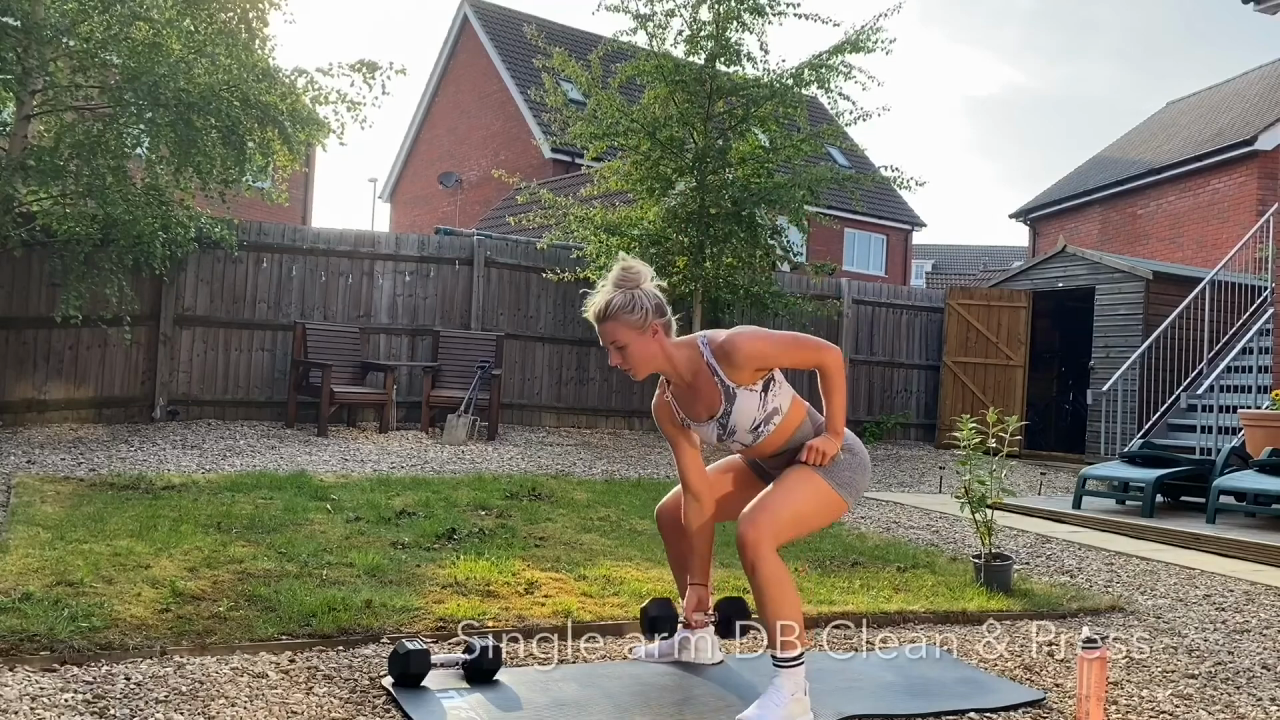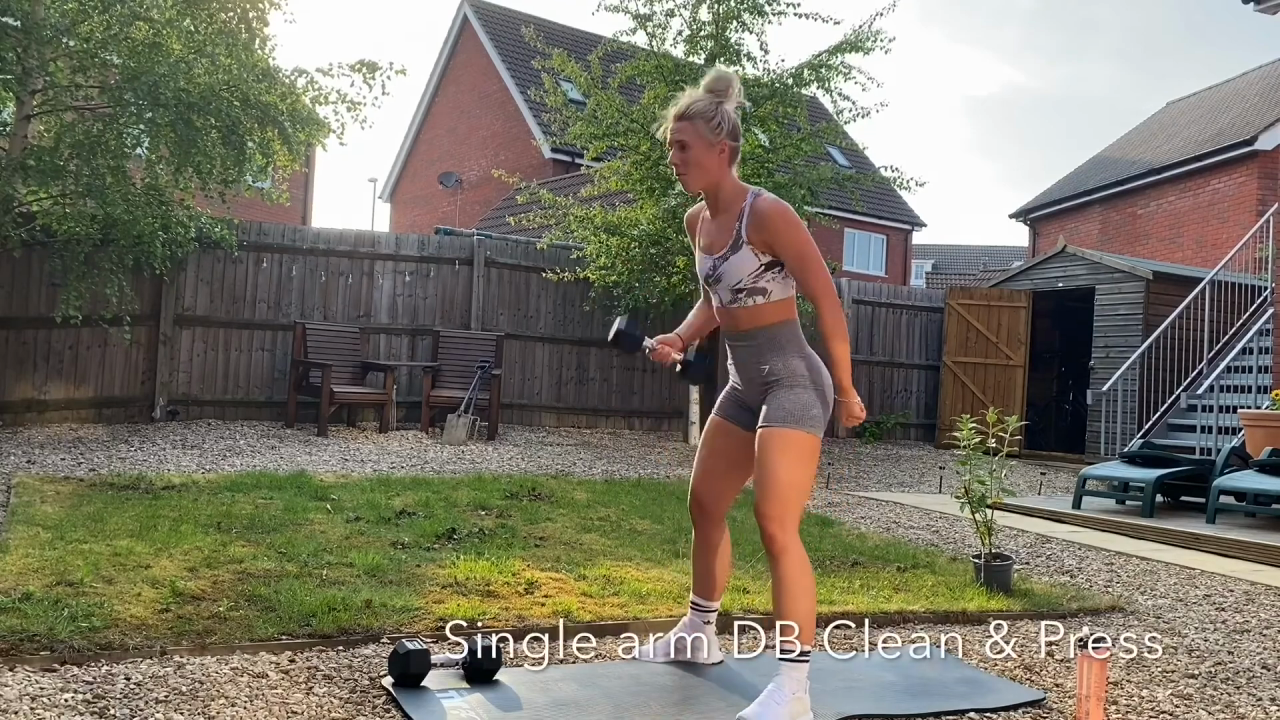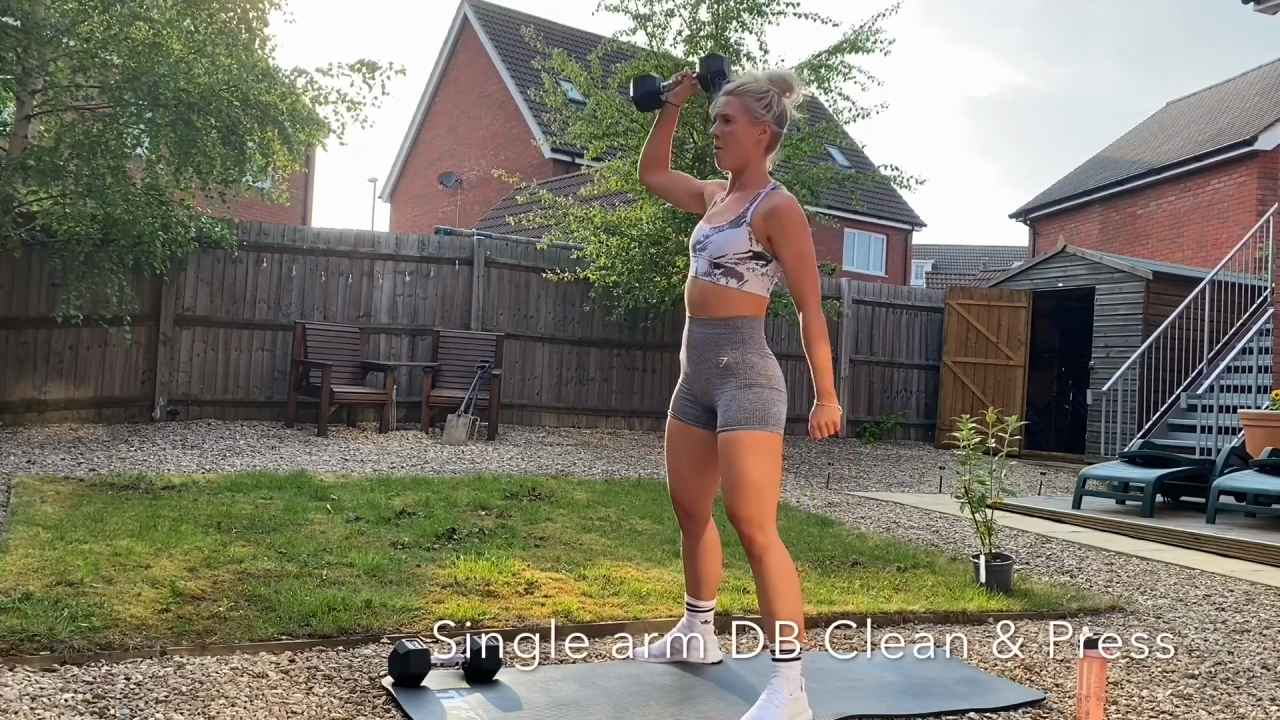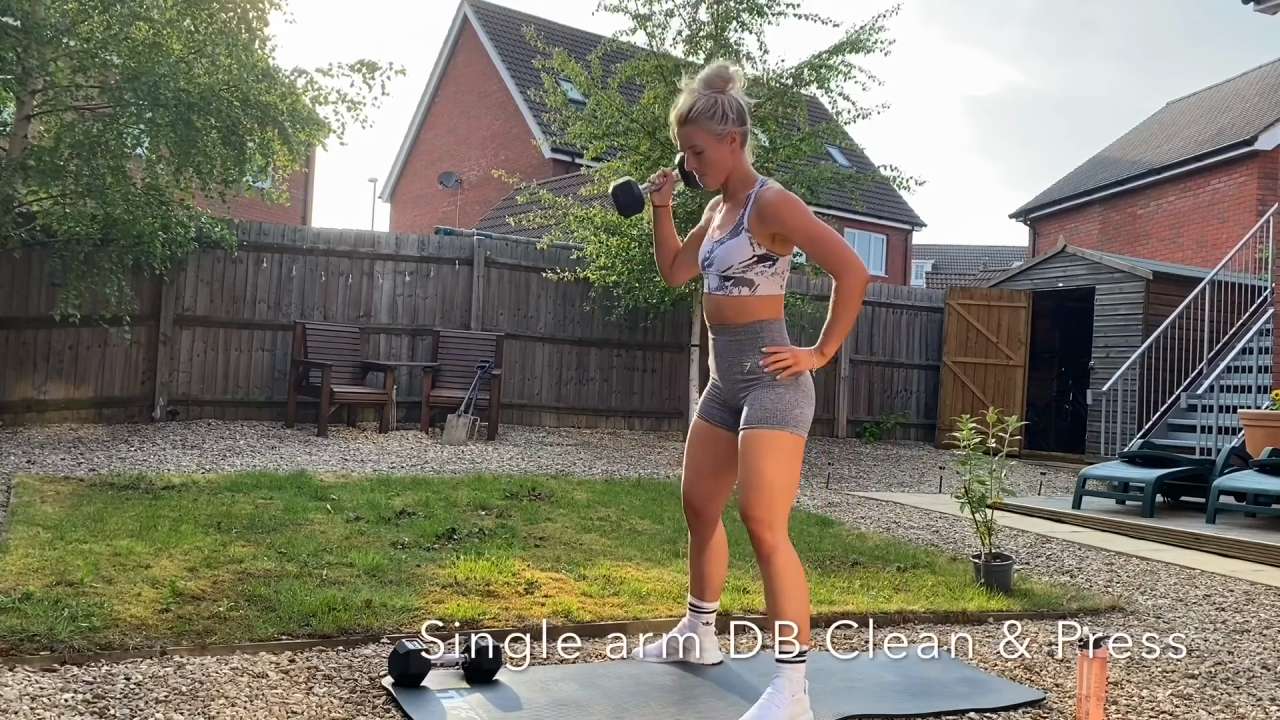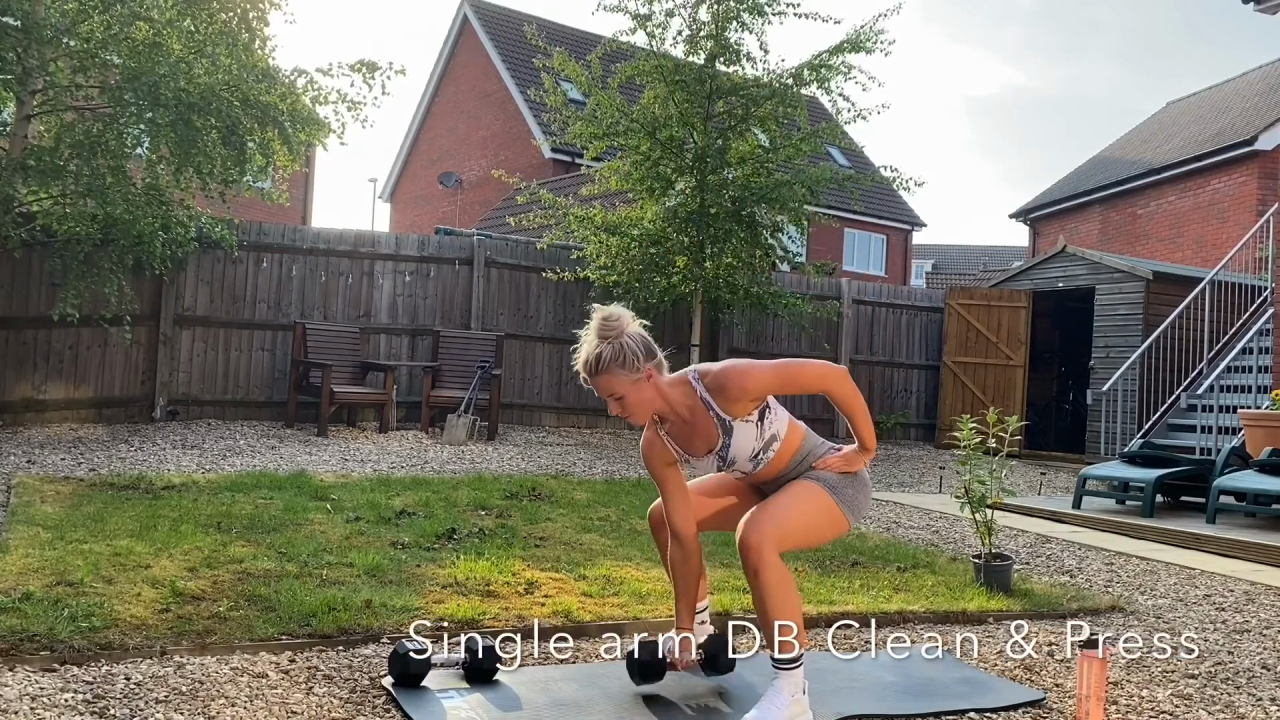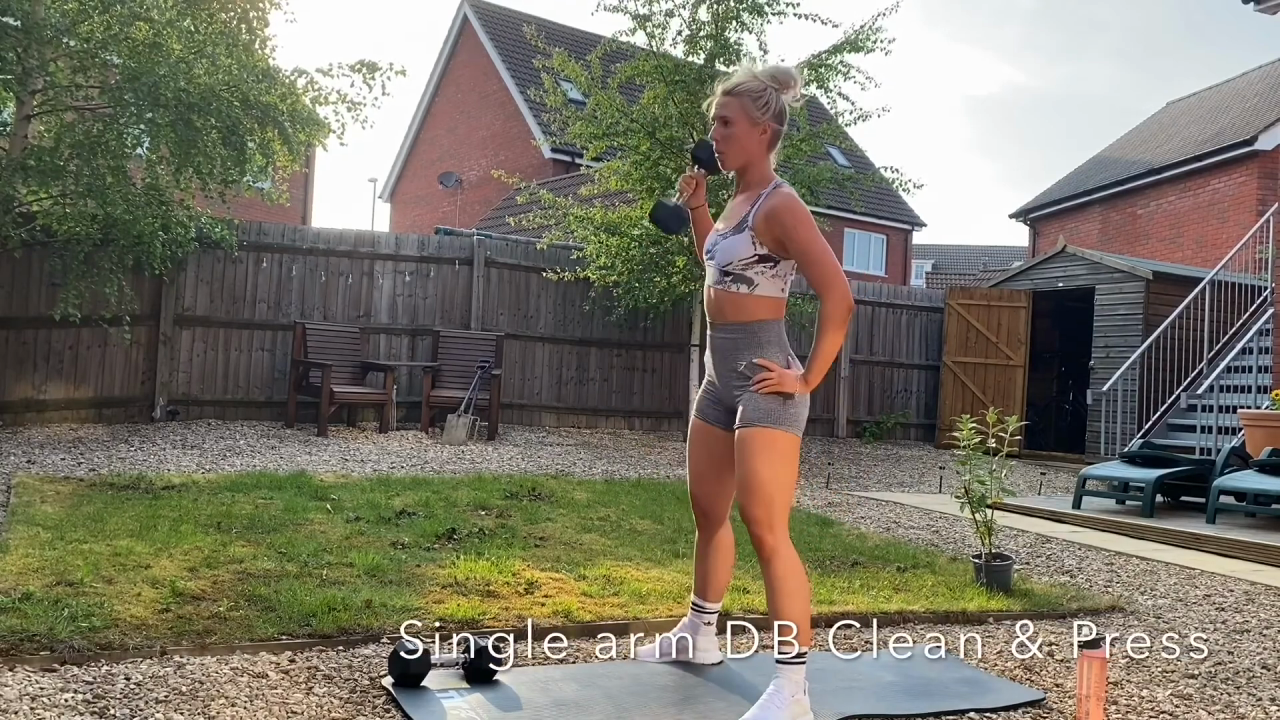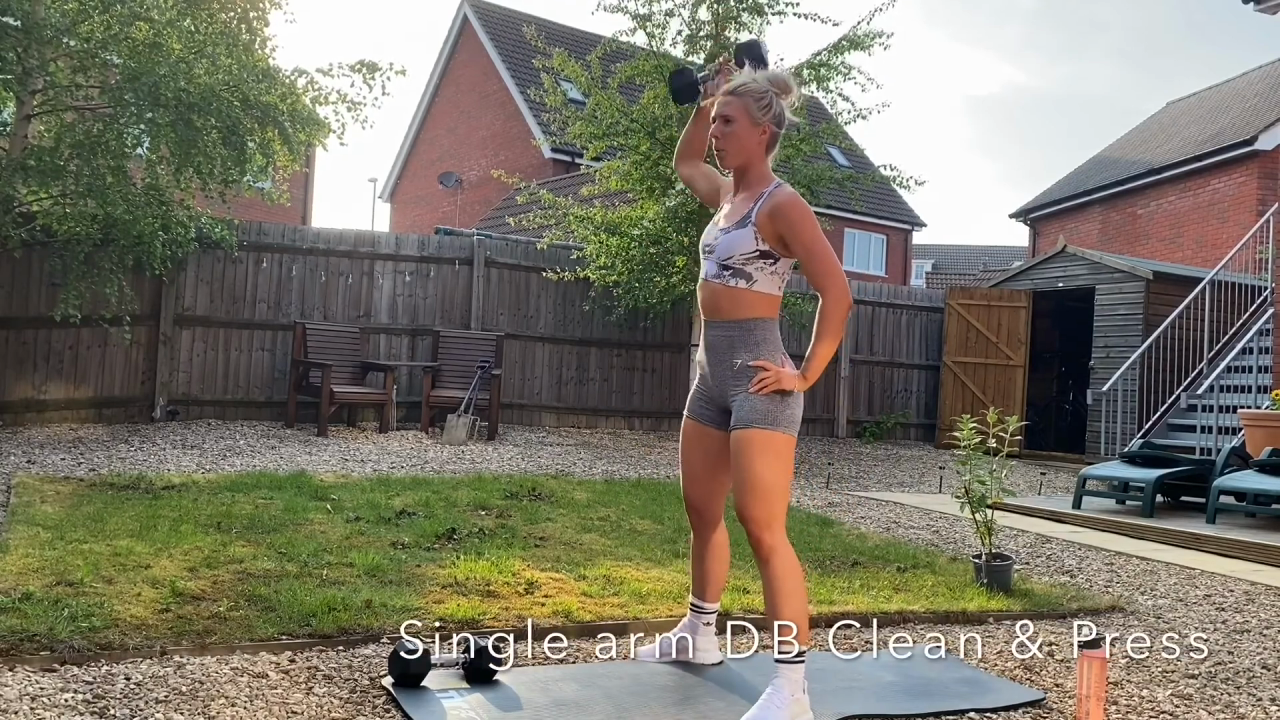
dt=0.7s
person 1, frame 1
left shoulder: (730, 350)
right shoulder: (666, 407)
left elbow: (830, 357)
right elbow: (697, 498)
left wrist: (832, 432)
right wrist: (697, 587)
left hip: (833, 461)
right hip: (774, 464)
left knee: (755, 533)
right knee: (670, 515)
right ankle: (696, 634)
person 1, frame 2
left shoulder: (767, 212)
right shoulder: (697, 220)
left elbow: (826, 299)
left wrist: (845, 387)
right wrist: (677, 339)
left hip: (792, 379)
right hip: (743, 384)
left knee: (776, 528)
right knee: (705, 507)
right ankle: (700, 633)
person 1, frame 3
left shoulder: (778, 208)
right shoulder: (717, 195)
left elbow: (810, 305)
right elbow: (652, 172)
left wrist: (826, 394)
right wrist: (673, 104)
left hip: (745, 374)
right hip: (696, 374)
left knee: (753, 527)
right knee: (690, 511)
right ankle: (698, 634)
person 1, frame 4
left shoulder: (772, 202)
right shoulder: (718, 208)
left elbow: (852, 272)
right elbow: (674, 271)
left wrist: (822, 352)
right wrist: (659, 206)
left hip: (771, 380)
right hip: (724, 380)
left knee: (764, 527)
right knee: (699, 509)
right ankle: (699, 635)
person 1, frame 5
left shoulder: (724, 382)
right shoulder: (656, 444)
left elbow: (834, 375)
right elbow: (683, 537)
left wrist: (867, 450)
right wrist: (683, 633)
left hip: (832, 479)
right hip: (770, 484)
left knee: (756, 538)
right knee: (662, 518)
right ankle: (699, 632)
person 1, frame 6
left shoulder: (780, 204)
right shoulder: (737, 198)
left elbow: (838, 297)
right elbow: (716, 256)
left wrist: (810, 377)
right wrist: (694, 208)
left hip: (765, 380)
right hip: (719, 376)
left knee: (765, 528)
right knee: (707, 512)
right ankle: (700, 634)
person 1, frame 7
left shoulder: (782, 204)
right shoulder: (731, 195)
left elbow: (838, 296)
right elbow: (685, 165)
left wrist: (806, 376)
right wrist: (702, 109)
left hip: (760, 382)
right hip: (713, 378)
left knee: (762, 528)
right knee: (701, 511)
right ankle: (699, 635)
